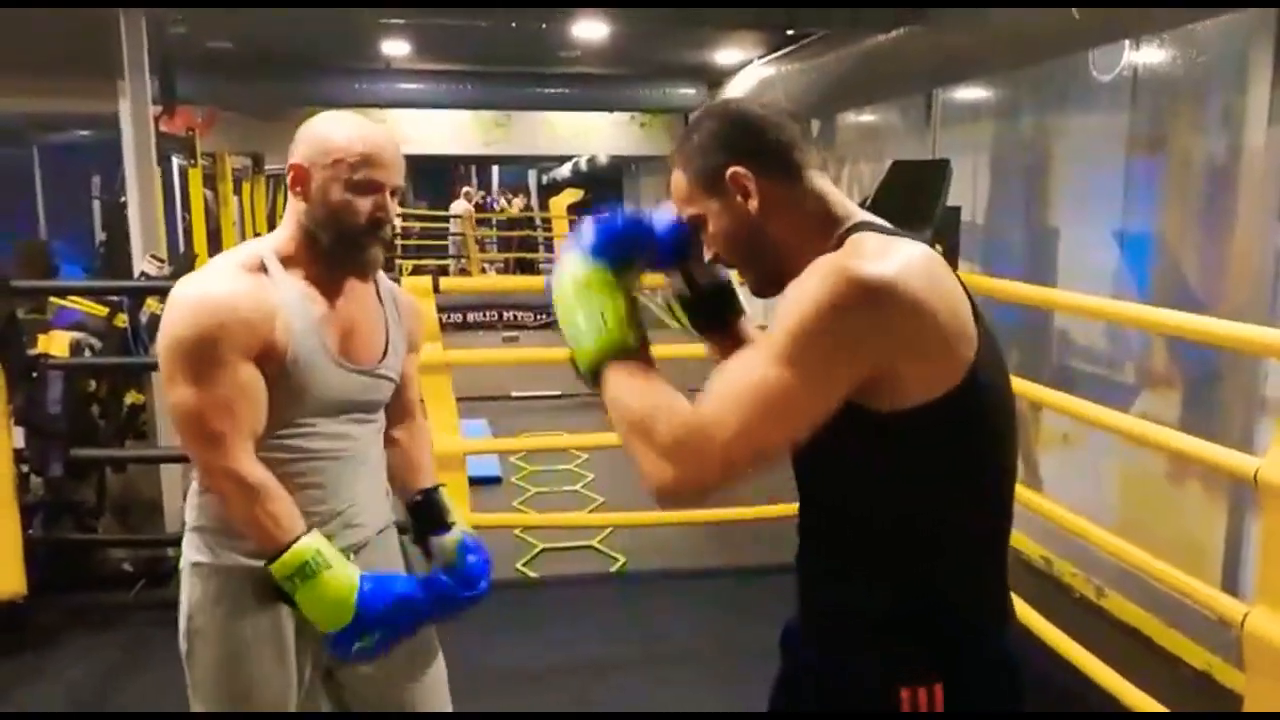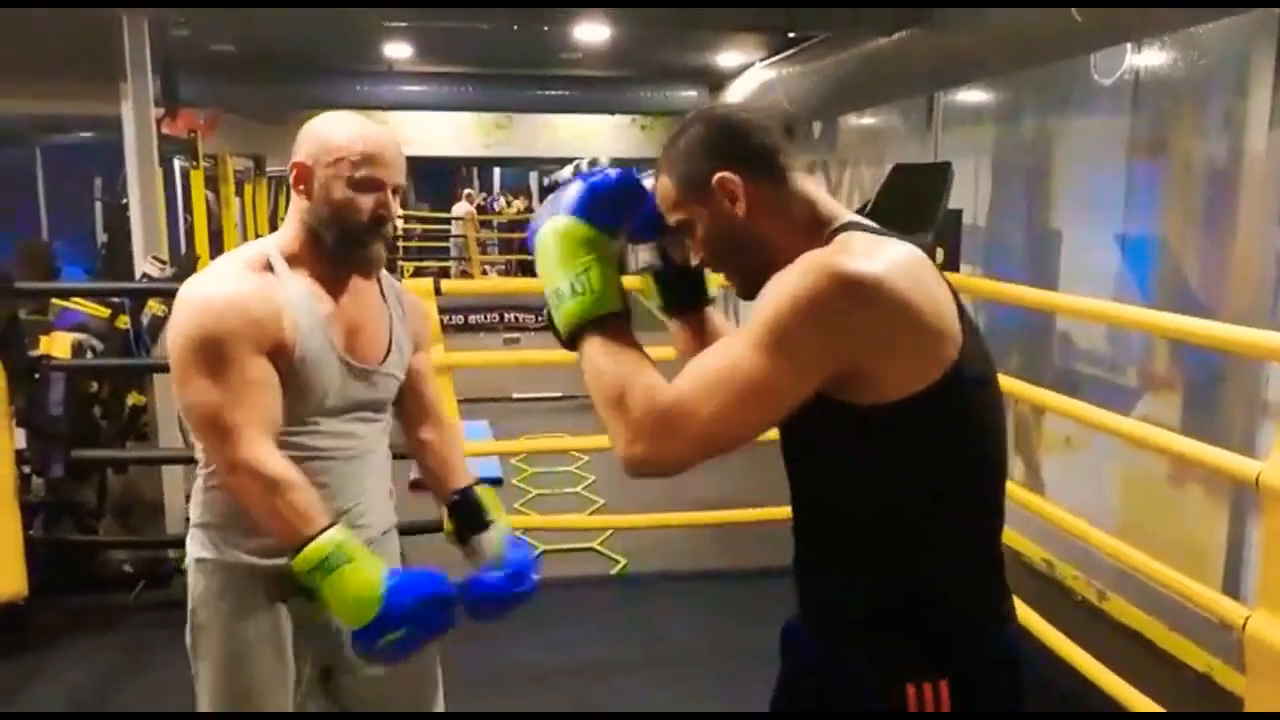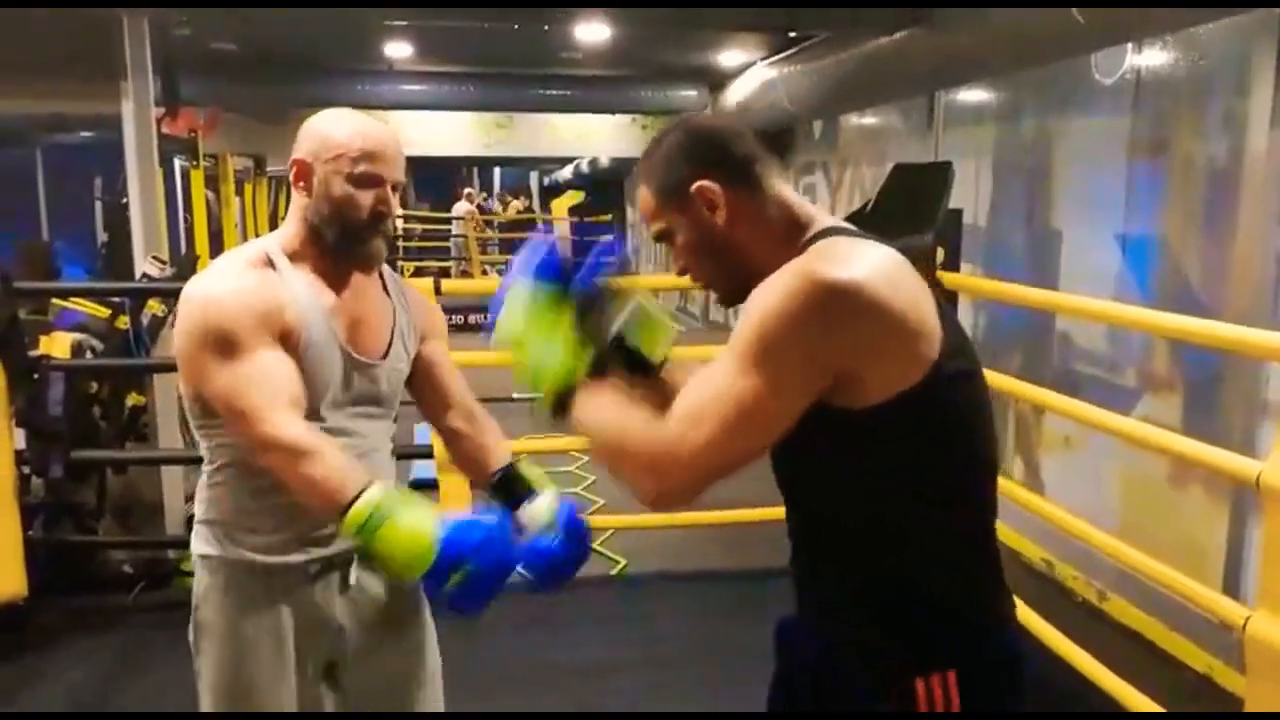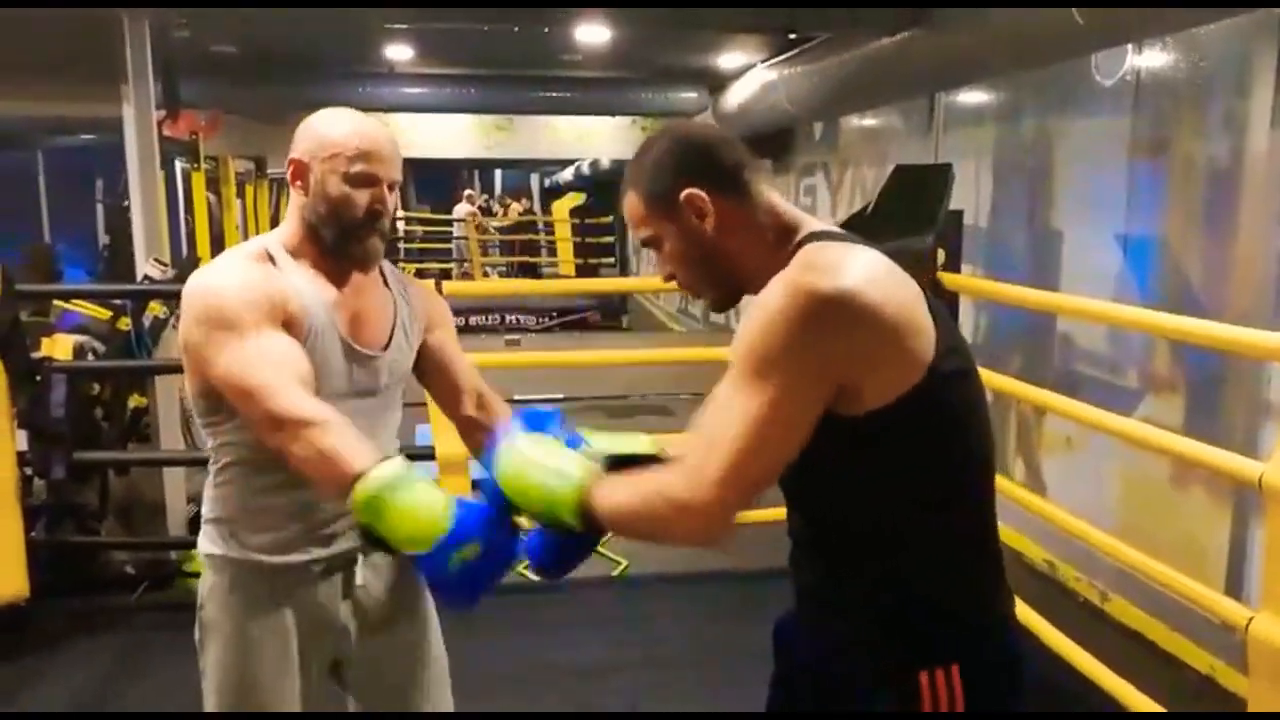
dt=0.1s
person 1, frame 1
left shoulder: (394, 304)
right shoulder: (221, 302)
right elbow: (229, 470)
left wrist: (442, 536)
right wrist: (331, 590)
left hip: (366, 572)
right hip: (247, 586)
person 1, frame 2
left shoulder: (399, 304)
right shoulder: (229, 301)
left elbow: (428, 426)
right elbow: (247, 464)
left wrist: (483, 533)
right wrist: (353, 586)
left hip: (375, 569)
right hip: (254, 584)
person 1, frame 3
left shoulder: (405, 300)
right shoulder: (233, 297)
left elbow: (456, 414)
right elbow: (281, 444)
left wrist: (533, 502)
right wrist: (416, 537)
left hip: (377, 571)
right hip: (260, 579)
person 1, frame 4
left shoulder: (409, 296)
right shoulder: (234, 290)
left elbow: (473, 405)
right elbow: (295, 424)
right wrist: (429, 521)
left hip: (383, 566)
right hip: (259, 578)
person 2, frame 1
left shoulder: (862, 284)
right shoulder: (852, 279)
left elbow: (681, 462)
right elbow: (750, 401)
left wrist: (601, 342)
right wrist: (704, 298)
left hip: (918, 677)
person 2, frame 2
left shoulder: (843, 281)
right shoulder: (839, 273)
left elbow: (652, 436)
right elbow: (733, 391)
left wrist: (580, 292)
right wrist: (672, 277)
person 2, frame 3
left shoulder: (824, 288)
right shoulder: (821, 279)
left elbow: (667, 466)
right elbow: (724, 430)
left wrist: (565, 370)
right wrist: (624, 348)
left hip: (917, 671)
person 2, frame 4
left shoulder: (816, 298)
right shoulder: (815, 279)
left elbow: (696, 505)
right elbow: (730, 451)
left wrist: (566, 488)
right wrist: (603, 465)
left hip: (917, 671)
right hip: (842, 637)
